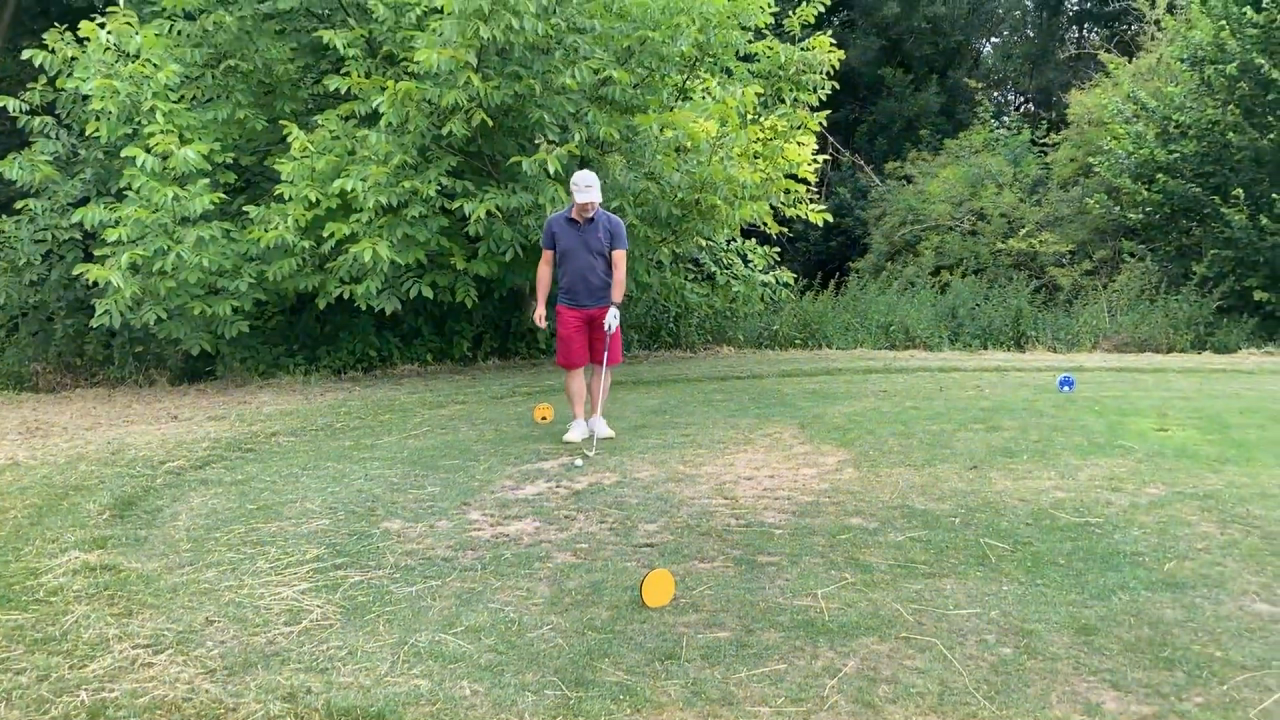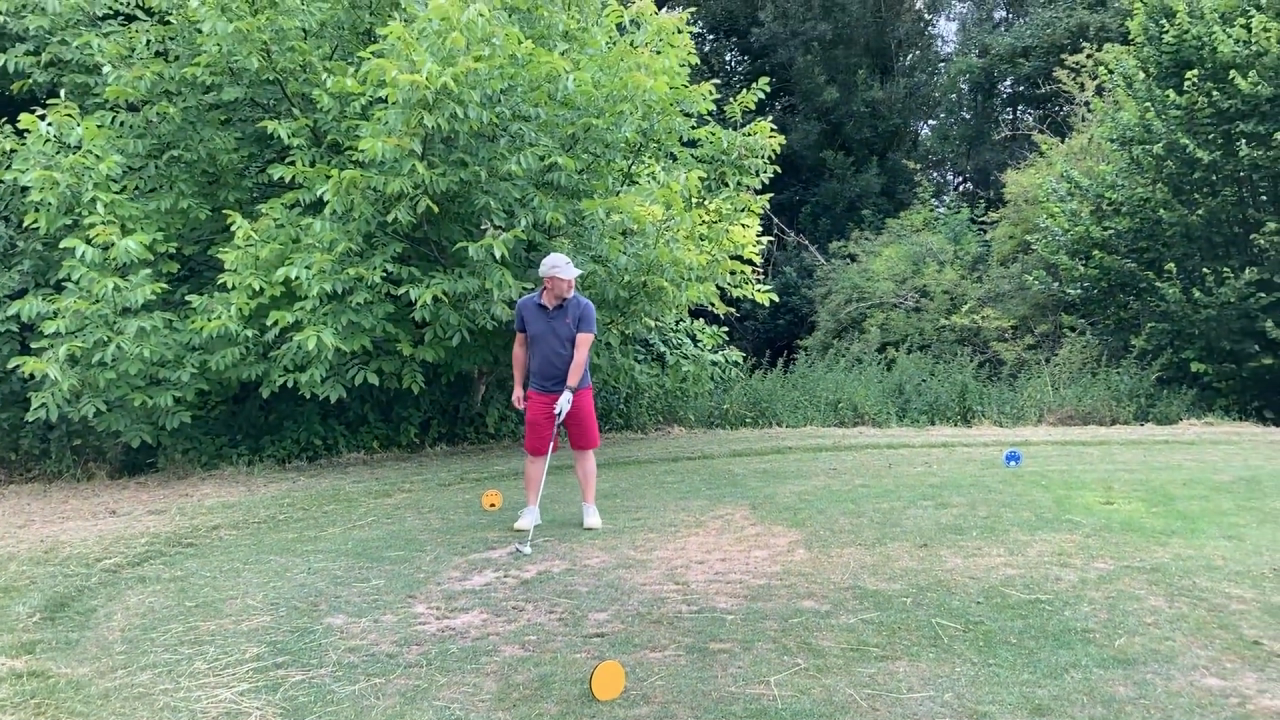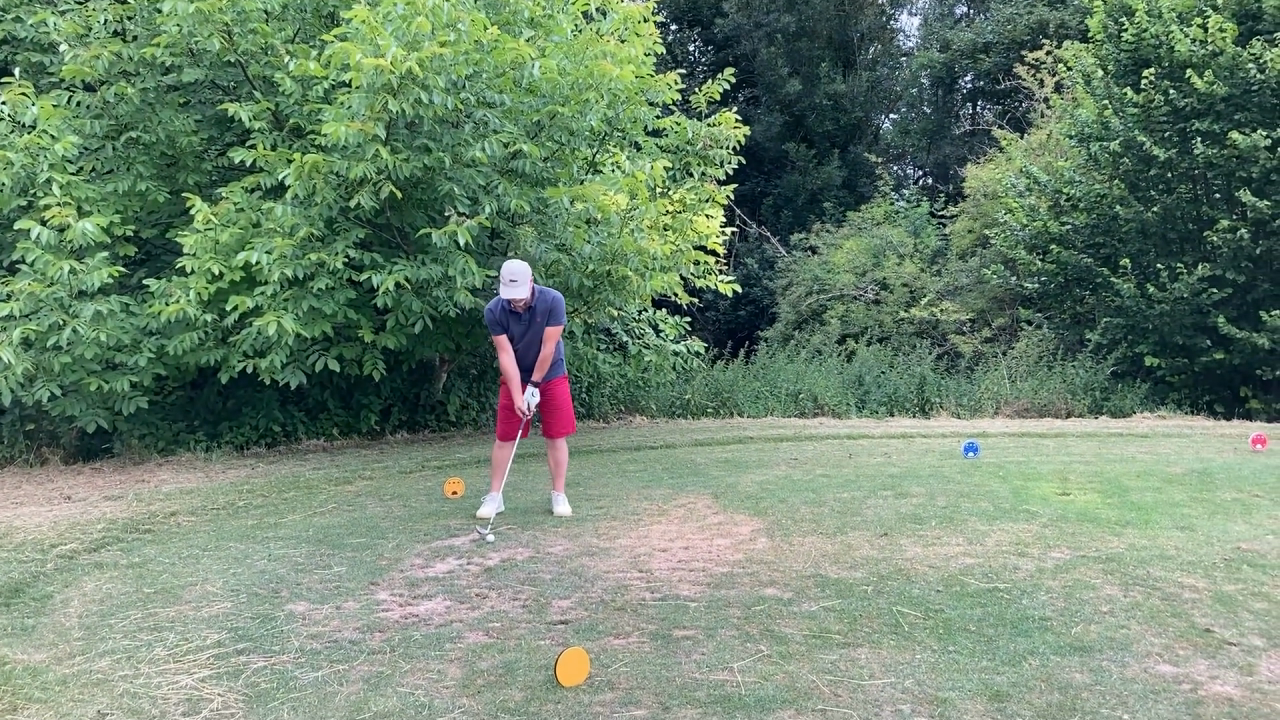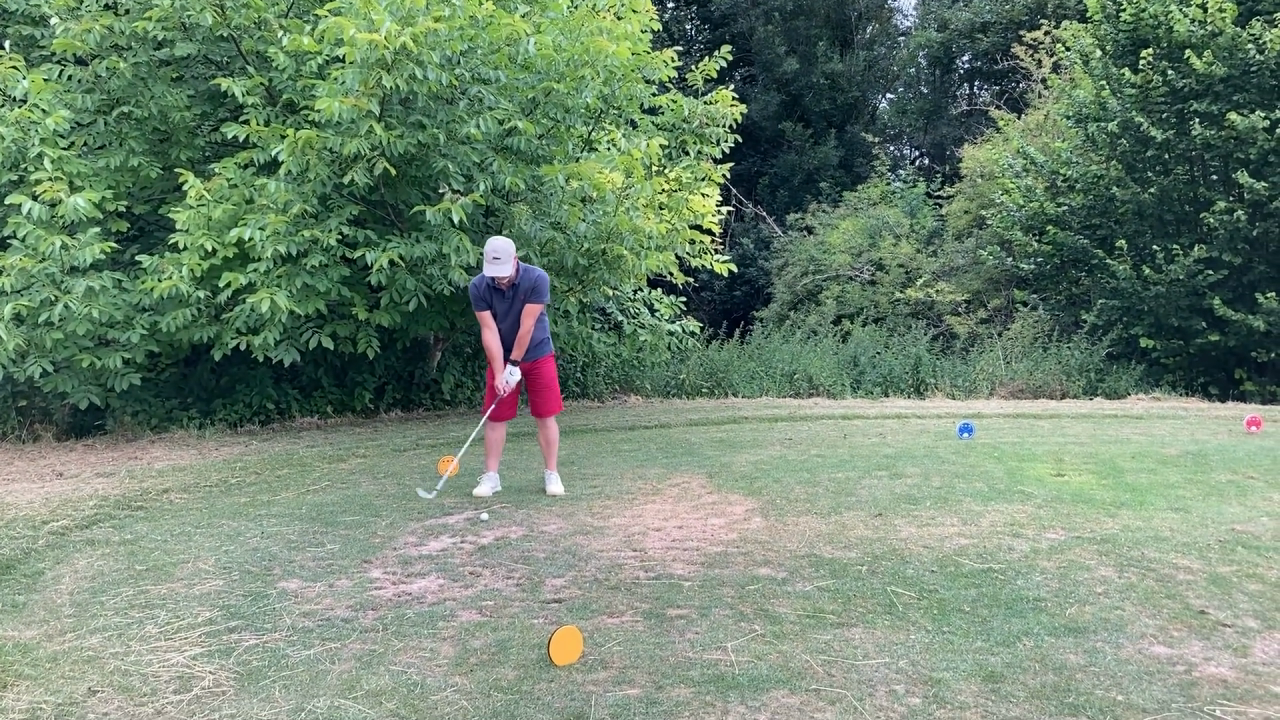
dt=1s
person 1, frame 1
left shoulder: (613, 224)
right shoulder: (554, 223)
left elbow: (620, 268)
right elbow: (546, 265)
left wrist: (614, 307)
right wrist: (540, 304)
left hip: (604, 307)
right hip: (569, 308)
left knee: (602, 364)
right knee: (573, 366)
left ankle: (597, 418)
right ankle: (579, 422)
person 1, frame 2
left shoulder: (583, 307)
right shoulder: (525, 306)
left elbow: (581, 353)
right elbow: (520, 346)
left wrist: (569, 391)
right wrist: (518, 385)
left hip: (577, 390)
right hip: (538, 392)
left knee: (584, 449)
right knee: (535, 452)
left ankle: (589, 507)
right ankle: (531, 509)
person 1, frame 3
left shoulder: (553, 301)
right shoulder: (494, 310)
left elbow: (548, 348)
right elbow: (506, 355)
left wrist: (535, 386)
right wrist: (517, 396)
left hip: (551, 377)
right hip: (514, 379)
left knee: (556, 436)
right knee: (504, 438)
left ankle: (558, 494)
right ankle: (494, 496)
person 1, frame 4
left shoulder: (537, 279)
right shoulder: (478, 286)
left elbow: (527, 326)
right elbow: (489, 331)
left wrist: (514, 365)
right wrist: (500, 372)
left hip: (538, 355)
right hip: (500, 357)
left knee: (545, 416)
right knee: (496, 417)
left ankle: (551, 474)
right ankle: (491, 476)
